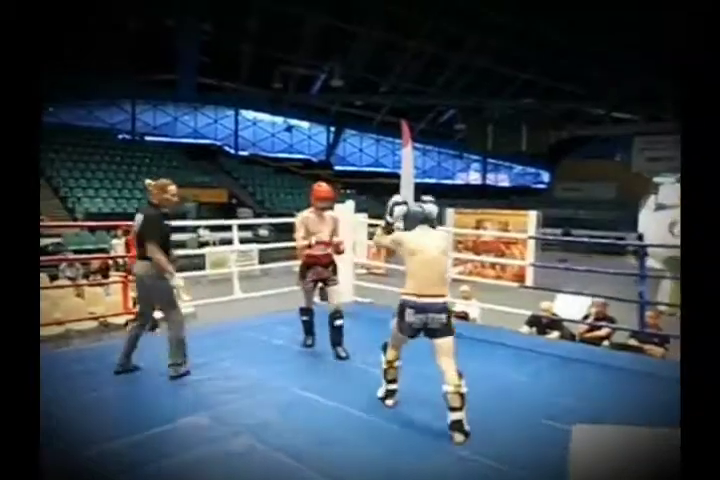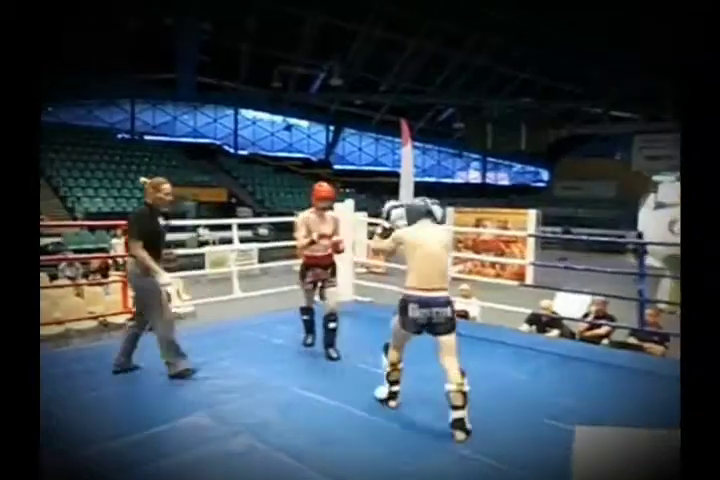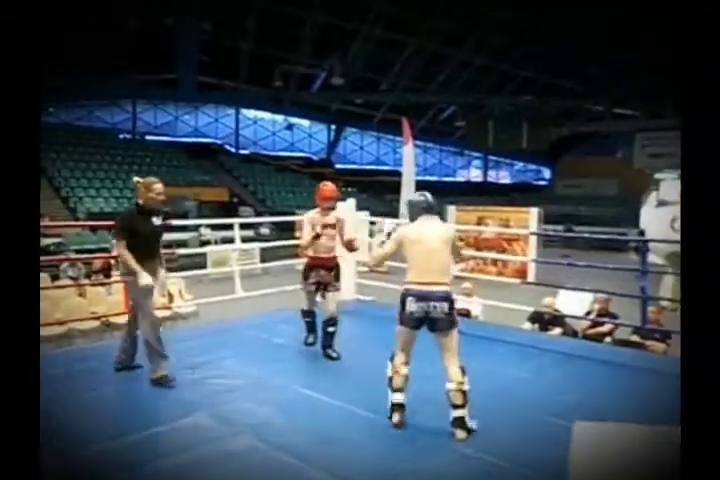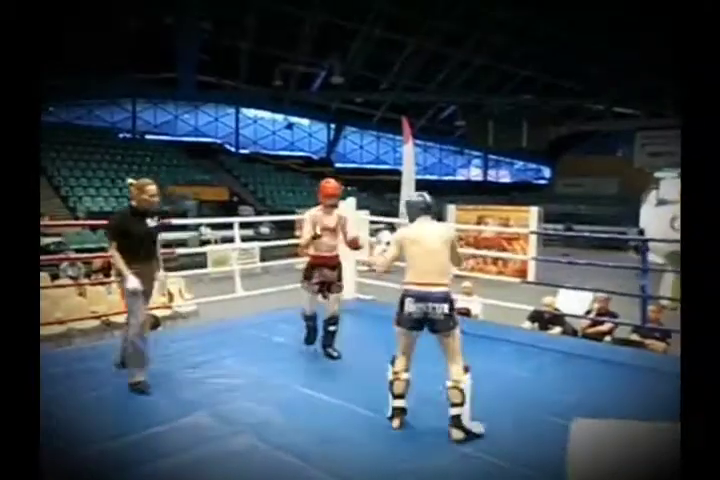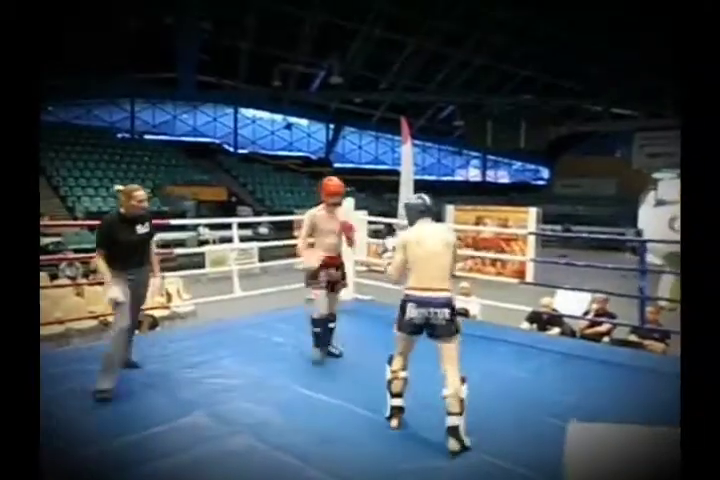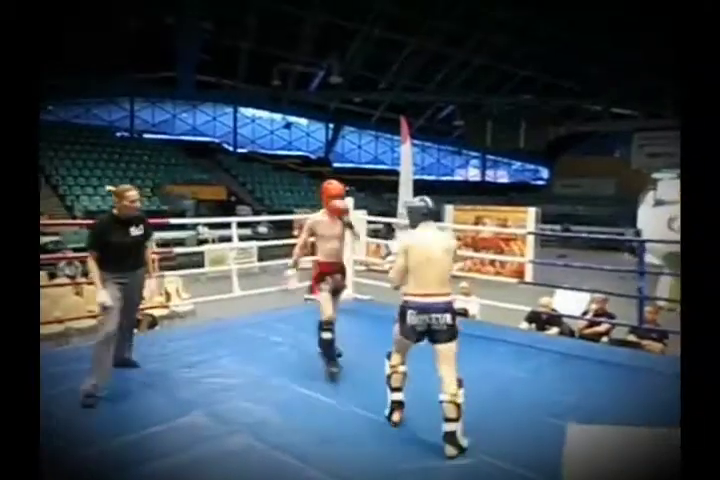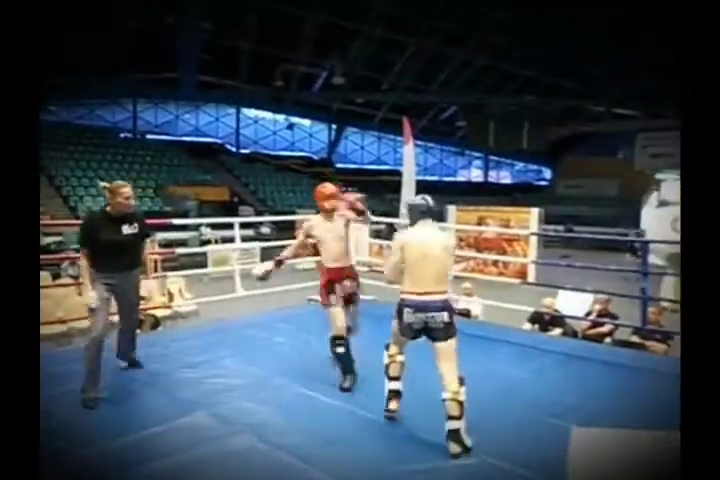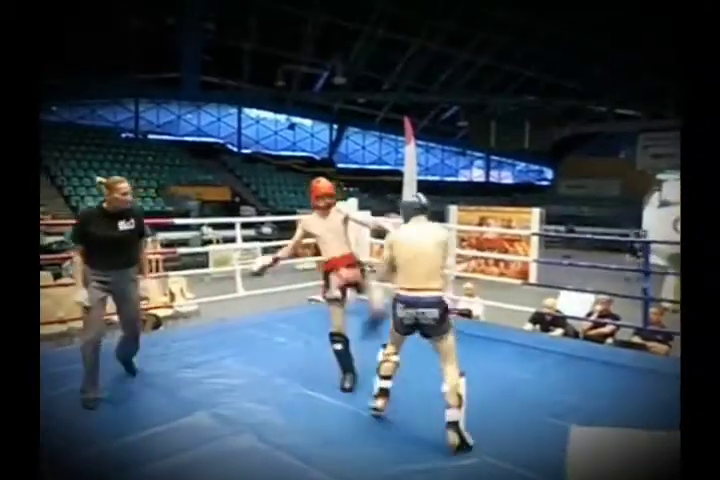
dt=0.1s
person 1, frame 1
left shoulder: (403, 237)
right shoulder: (443, 237)
left elbow: (378, 240)
left wrist: (391, 219)
right wrist: (432, 213)
left hip: (411, 306)
right hip: (439, 308)
left knee: (392, 348)
right knee: (449, 366)
left ankle: (389, 393)
right ankle: (458, 425)
person 1, frame 2
left shoulder: (404, 233)
right shoulder: (445, 233)
left elbow: (376, 246)
left wrist: (388, 224)
right wrist: (437, 221)
left hip: (413, 301)
right hip: (441, 303)
left knee: (394, 348)
right knee: (451, 365)
left ankle: (391, 394)
right ankle: (459, 423)
person 1, frame 3
left shoulder: (404, 232)
right shoulder: (447, 229)
left elbow: (376, 259)
right elbow: (457, 259)
left wrist: (381, 241)
left hip: (413, 298)
right hip: (441, 299)
left knee: (401, 355)
right knee: (453, 363)
left ankle: (397, 410)
right ankle: (460, 423)
person 1, frame 4
left shoulder: (403, 233)
right shoulder: (447, 230)
left elbow: (382, 266)
right elbow: (457, 263)
left wrist: (375, 258)
left hip: (412, 298)
right hip: (440, 300)
left knee: (402, 359)
right knee: (456, 363)
left ankle: (397, 413)
right ankle: (459, 422)
person 1, frame 5
left shoulder: (406, 236)
right shoulder: (449, 234)
left elbow: (394, 276)
left wrist: (390, 258)
left hip: (414, 303)
right hip: (443, 304)
left knee: (399, 361)
right knee: (452, 372)
left ankle: (396, 413)
right ankle: (454, 433)
person 1, frame 6
left shoulder: (406, 240)
right shoulder: (449, 240)
left elbow: (395, 282)
left wrist: (393, 262)
left hip: (413, 309)
right hip: (442, 310)
left knee: (397, 354)
right knee: (448, 375)
left ankle: (396, 408)
right ankle: (452, 438)
person 1, frame 7
left shoulder: (403, 238)
right shoulder: (447, 238)
left elbow: (390, 278)
left hip: (411, 307)
right hip: (440, 308)
left knee: (395, 347)
right knee: (449, 373)
left ankle: (393, 398)
right ankle: (455, 437)
person 1, frame 8
left shoulder: (395, 235)
right shoulder: (441, 234)
left elbow: (384, 275)
left hip: (404, 303)
right hip: (433, 304)
left knee: (392, 347)
right knee: (450, 368)
left ankle: (381, 397)
right ankle: (455, 429)
person 2, frame 1
left shoulder: (145, 213)
right shoulder: (155, 217)
right elbow: (153, 252)
right wrist: (173, 274)
left hip: (144, 270)
right hip: (154, 273)
left knee: (144, 317)
right knee: (175, 319)
left ankle: (123, 362)
right ankle: (178, 366)
person 2, frame 2
left shoulder: (151, 213)
right shoulder: (141, 216)
right elbow: (137, 250)
left wrist: (158, 271)
right wrist: (159, 272)
left hip: (142, 272)
right hip: (143, 272)
left knee: (142, 317)
right knee: (163, 318)
left ankle: (122, 361)
right ankle: (176, 365)
person 2, frame 3
left shoulder: (156, 212)
right shoulder: (129, 216)
right elbow: (121, 249)
left wrist: (160, 267)
right wrist: (141, 273)
left hip: (151, 268)
right hip: (137, 271)
left knee: (137, 316)
right knee: (149, 318)
left ankle: (124, 360)
right ankle: (159, 371)
person 2, frame 4
left shoulder: (153, 214)
right shoulder: (122, 217)
right elbow: (112, 251)
left wrist: (159, 268)
right wrist: (128, 276)
left hip: (148, 270)
right hip: (132, 272)
left knee: (136, 317)
right knee: (138, 320)
left ankle: (126, 357)
right ankle: (137, 377)
person 2, frame 5
left shoulder: (145, 219)
right shoulder: (110, 223)
right elbow: (100, 257)
left wrist: (156, 273)
right wrist: (110, 285)
left hip: (141, 275)
right hip: (120, 277)
left knee: (132, 320)
right knee: (122, 325)
left ankle: (123, 357)
right ankle: (106, 384)
person 2, frame 6
left shoulder: (140, 220)
right shoulder: (102, 224)
right elbow: (92, 259)
left wrist: (152, 276)
right wrist: (100, 289)
left hip: (135, 278)
right hip: (112, 280)
left knee: (128, 322)
right knee: (108, 329)
left ankle: (122, 356)
right ankle: (92, 388)
person 2, frame 7
left shoulder: (137, 219)
right shoulder: (93, 221)
left elbow: (142, 250)
right elbow: (84, 257)
right wrist: (89, 289)
left hip: (129, 278)
right hip: (102, 280)
left knee: (130, 324)
right knee: (97, 334)
left ankle: (125, 354)
right ankle: (90, 391)
person 2, frame 8
left shoulder: (134, 215)
right shoulder: (88, 217)
left elbow: (140, 248)
right elbow: (79, 254)
left wrist: (145, 277)
right wrist: (80, 287)
left hip: (126, 277)
right hip: (96, 278)
left knee: (133, 329)
right knee: (92, 335)
left ankle: (125, 356)
right ankle: (89, 391)
person 3, frame 1
left shoulder: (333, 218)
right shoulder: (303, 217)
right elbow: (299, 246)
left wrist: (339, 246)
right wrist: (314, 242)
left hip: (328, 263)
right hip: (310, 263)
left knee: (335, 305)
right knee: (307, 303)
left ankle: (337, 344)
right ankle: (309, 334)
person 3, frame 2
left shoulder: (333, 218)
right shoulder: (304, 218)
right elbow: (300, 245)
left wrist: (338, 245)
right wrist: (316, 237)
left hip: (328, 264)
right hip: (310, 264)
left knee: (331, 307)
right knee: (308, 303)
left ankle: (330, 345)
right ankle: (309, 333)
person 3, frame 3
left shoulder: (339, 219)
right shoulder: (309, 218)
left elbow: (344, 241)
right elbow: (304, 244)
left wrist: (350, 244)
right wrist: (320, 230)
left hip: (332, 266)
right hip: (313, 266)
left knee: (332, 311)
right knee: (309, 306)
left ankle: (327, 346)
right ankle: (311, 332)
person 3, frame 4
left shoulder: (341, 217)
right shoulder: (311, 216)
left elbow: (348, 240)
right elbow: (303, 243)
left wrist: (354, 243)
right wrist: (319, 232)
left hip: (334, 265)
right hip: (316, 265)
left knee: (334, 310)
right knee: (309, 310)
left ankle: (328, 345)
right ankle: (311, 332)
person 3, frame 5
left shoulder: (343, 215)
right shoulder: (313, 216)
left elbow: (351, 244)
right elbow: (301, 242)
left wrist: (349, 236)
right wrist: (308, 257)
left hip: (337, 264)
right hip: (320, 265)
left knee: (332, 309)
right knee: (320, 310)
left ankle: (327, 342)
right ankle: (318, 346)
person 3, frame 6
left shoulder: (343, 217)
right shoulder: (314, 220)
left elbow: (355, 235)
right elbow: (301, 245)
left wrist: (346, 221)
right wrist: (292, 269)
left hip: (339, 269)
right hip: (322, 271)
left knee: (331, 314)
right knee: (327, 316)
left ankle: (327, 346)
right ankle: (330, 361)
person 3, frame 7
left shoulder: (343, 216)
right shoulder: (310, 225)
left elbow: (363, 219)
right elbow: (295, 246)
left wrist: (359, 207)
right wrist: (275, 263)
left hip: (348, 273)
right hip: (330, 276)
left knee: (350, 325)
right knee: (339, 329)
right ankle: (348, 372)
person 3, frame 8
left shoulder: (340, 213)
right shoulder: (307, 222)
left elbow: (363, 221)
right elbow: (292, 246)
left wrist: (379, 226)
right wrist: (273, 259)
left hip: (350, 262)
right hip: (332, 270)
right knee: (338, 326)
right ankle: (348, 372)
